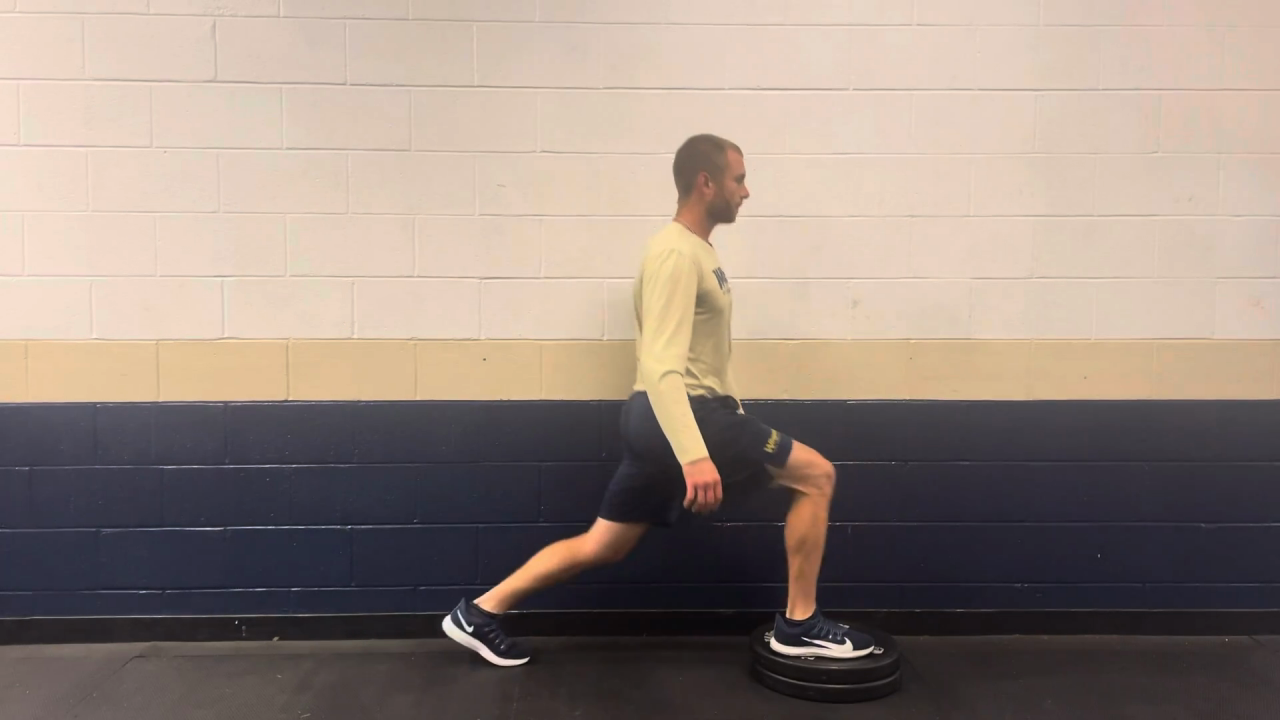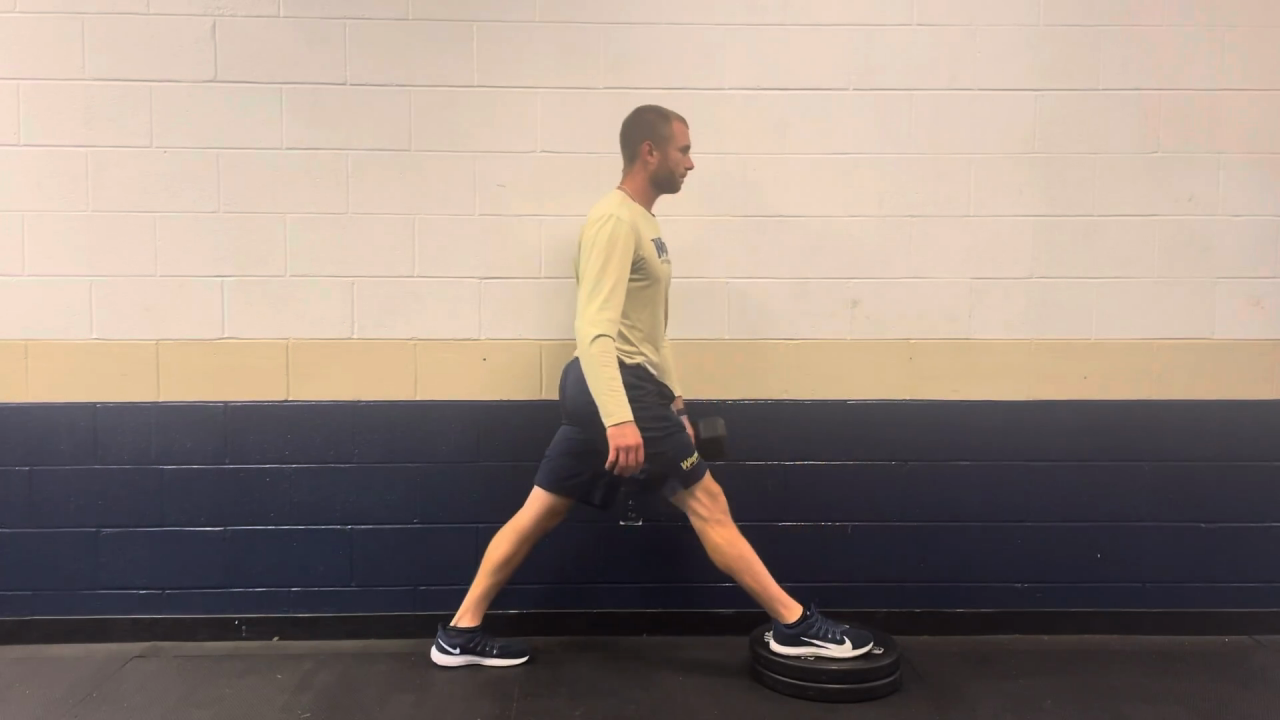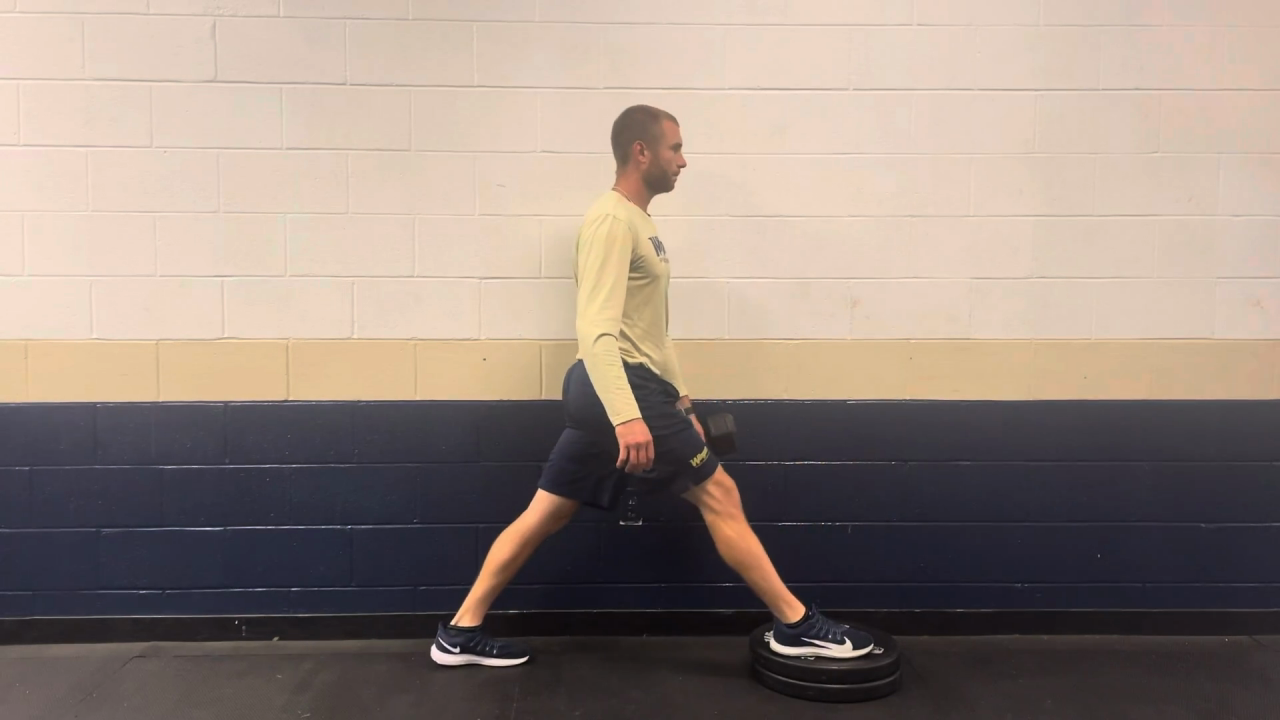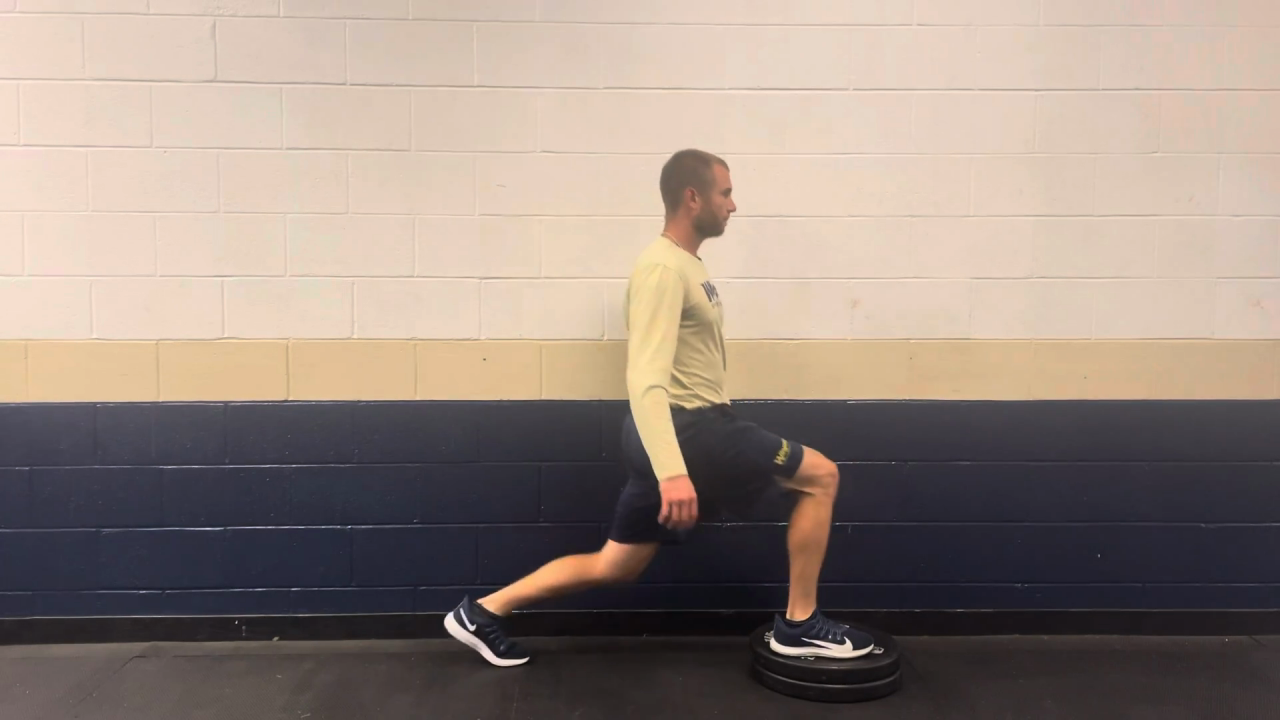
dt=0.5s
person 1, frame 1
left shoulder: (696, 249)
right shoulder: (676, 253)
right elbow: (662, 367)
left wrist: (734, 422)
right wrist: (696, 455)
left hip: (663, 419)
right hip: (685, 417)
left knee: (603, 543)
right knee: (816, 475)
left ankle: (480, 611)
right ankle: (800, 623)
person 1, frame 2
left shoulder: (638, 221)
right shoulder: (615, 221)
right elbow: (595, 329)
left wrist: (673, 401)
right wrist: (619, 417)
left hip: (600, 390)
right hip: (618, 386)
left knee: (540, 512)
right knee: (707, 503)
left ankle: (461, 633)
right ankle: (795, 625)
person 1, frame 3
left shoulder: (633, 222)
right shoulder: (613, 221)
right elbow: (597, 330)
left wrist: (680, 400)
right wrist: (628, 416)
left hip: (604, 391)
right hip: (621, 389)
left knee: (545, 513)
right knee: (719, 495)
left ankle: (461, 631)
right ankle: (797, 625)
person 1, frame 4
left shoulder: (685, 264)
right shoulder: (662, 270)
right elbow: (645, 381)
right wrist: (673, 473)
left hip: (688, 430)
right hip: (686, 430)
left knee: (615, 563)
right knee: (819, 477)
left ankle: (480, 613)
right ankle: (800, 625)
